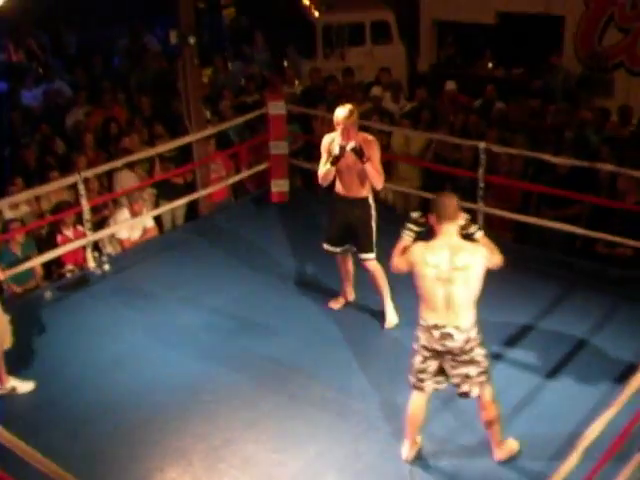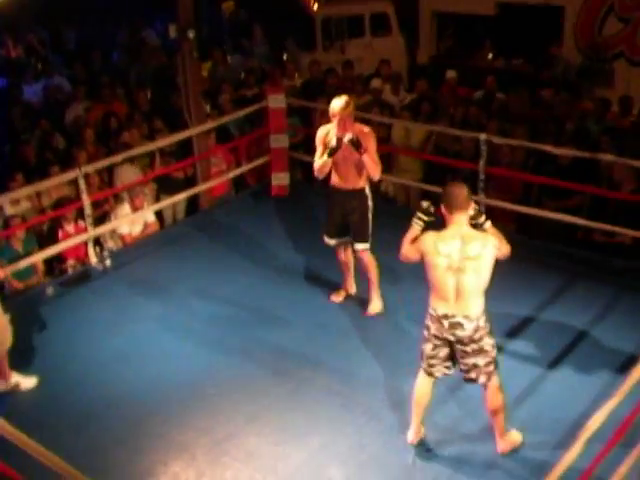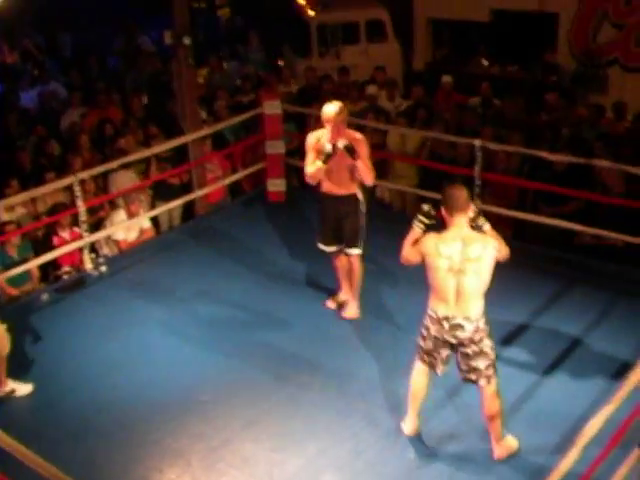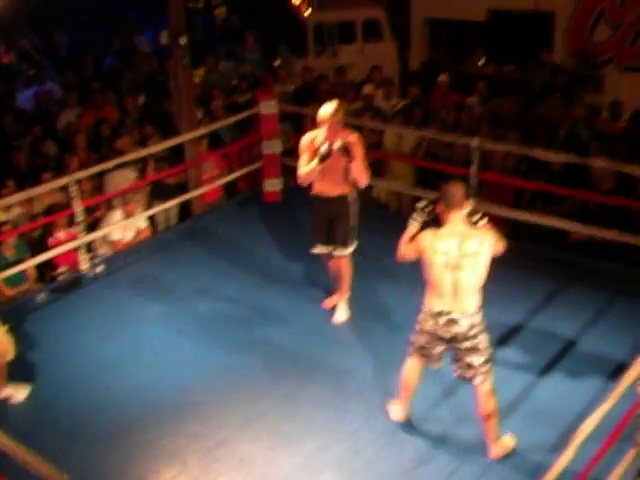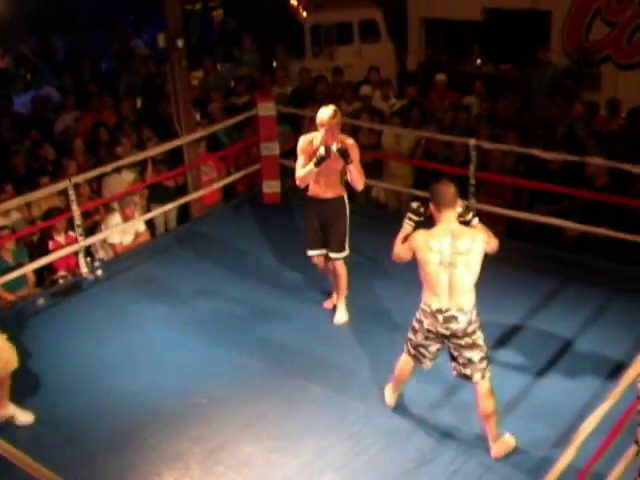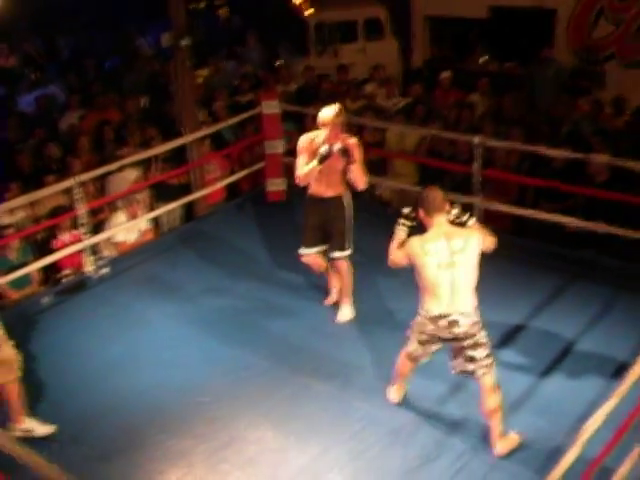
dt=0.1s
person 1, frame 1
left shoulder: (419, 251)
right shoulder: (477, 252)
left elbow: (396, 265)
right elbow: (497, 260)
left wrist: (409, 230)
right wrist: (474, 231)
left hip: (429, 332)
right hip: (464, 335)
left knee: (420, 391)
right knee: (484, 392)
left ankle: (409, 445)
right ankle: (499, 446)
person 1, frame 2
left shoulder: (429, 241)
right shoulder: (488, 243)
left elbow: (405, 255)
right elbow: (506, 251)
left wrist: (419, 220)
right wrist: (484, 222)
left hip: (438, 320)
right hip: (472, 324)
left knee: (426, 374)
right knee: (490, 381)
left ankle: (414, 430)
right ankle: (503, 438)
person 1, frame 3
left shoulder: (430, 242)
right shoulder: (487, 245)
left elbow: (406, 257)
right elbow: (504, 252)
left wrist: (419, 223)
right wrist: (483, 224)
left hip: (437, 322)
right hip: (471, 326)
left knee: (422, 364)
right knee: (488, 385)
left ankle: (410, 421)
right ankle: (499, 444)
person 1, frame 4
left shoulder: (427, 239)
right shoulder: (483, 240)
left elbow: (402, 255)
right elbow: (501, 247)
left wrist: (416, 221)
right wrist: (479, 219)
left hip: (433, 317)
right hip: (468, 321)
left knee: (415, 360)
right knee: (483, 383)
left ankle: (400, 408)
right ankle: (494, 443)
person 1, frame 5
left shoulder: (421, 238)
right shoulder: (476, 238)
left elbow: (398, 255)
right elbow: (493, 244)
left wrist: (409, 221)
right wrist: (471, 218)
left hip: (430, 315)
right hip: (464, 318)
left knee: (409, 355)
right knee: (482, 381)
left ankle: (392, 394)
right ankle: (495, 442)
person 1, frame 6
left shoulder: (414, 244)
right shoulder: (470, 236)
left elbow: (393, 260)
right elbow: (491, 242)
left wrist: (402, 227)
right wrist: (465, 219)
left hip: (431, 319)
right hip: (466, 319)
left knee: (409, 351)
right knee: (487, 377)
left ankle: (396, 390)
right ankle: (499, 439)
person 2, frame 1
left shoulder: (369, 143)
right shoulder: (329, 141)
left elbow: (378, 183)
right elbow: (323, 180)
left wrist: (363, 158)
right wrist: (334, 160)
left hip: (362, 204)
right hip: (340, 201)
left knee: (369, 261)
right knee: (341, 252)
left ankle: (388, 306)
right ankle: (347, 293)
person 2, frame 2
left shoulder: (365, 134)
right shoulder: (324, 133)
left elbow: (376, 175)
right elbow: (318, 172)
left wrist: (361, 151)
right wrist: (331, 152)
left hip: (359, 195)
right hip: (336, 193)
left knee: (361, 250)
right knee: (340, 245)
left ankle: (375, 294)
right ankle: (348, 285)
person 2, frame 3
left shoulder: (357, 140)
right shoulder: (315, 139)
left elbow: (369, 180)
right elbow: (310, 178)
left wrist: (355, 156)
right wrist: (324, 158)
left hip: (351, 200)
right hip: (327, 199)
left knee: (352, 254)
right knee: (335, 251)
left ankle: (353, 298)
right ankle: (343, 291)
person 2, frame 4
left shoulder: (352, 141)
right shoulder: (309, 140)
left elbow: (363, 181)
right elbow: (302, 178)
left wrist: (350, 157)
right wrist: (320, 158)
left hip: (343, 200)
right hip: (319, 200)
left knee: (342, 254)
right knee: (326, 253)
left ankle: (343, 300)
right ankle: (338, 290)
person 2, frame 5
left shoulder: (348, 145)
right shoulder: (306, 142)
left elbow: (359, 185)
right elbow: (300, 180)
left wrist: (348, 160)
right wrist: (317, 161)
left hip: (336, 203)
right hip: (313, 202)
left knee: (336, 258)
right knee: (317, 257)
left ankle: (341, 302)
right ankle: (338, 290)
person 2, frame 6
left shoulder: (351, 144)
right shoulder: (308, 140)
left elbow: (361, 185)
right elbow: (300, 179)
left wrist: (350, 160)
right wrist: (319, 159)
left hip: (337, 202)
right hip: (313, 201)
left knee: (340, 258)
right knee: (306, 254)
left ankle: (346, 301)
right ankle: (334, 279)
